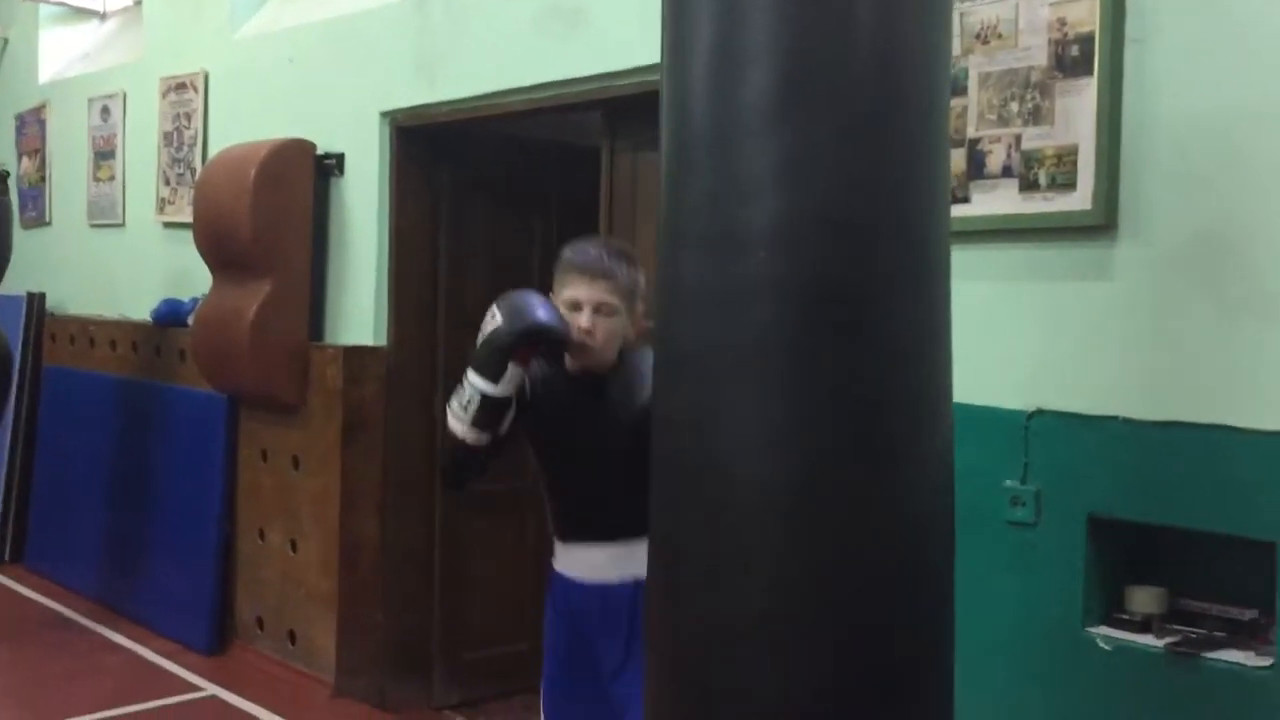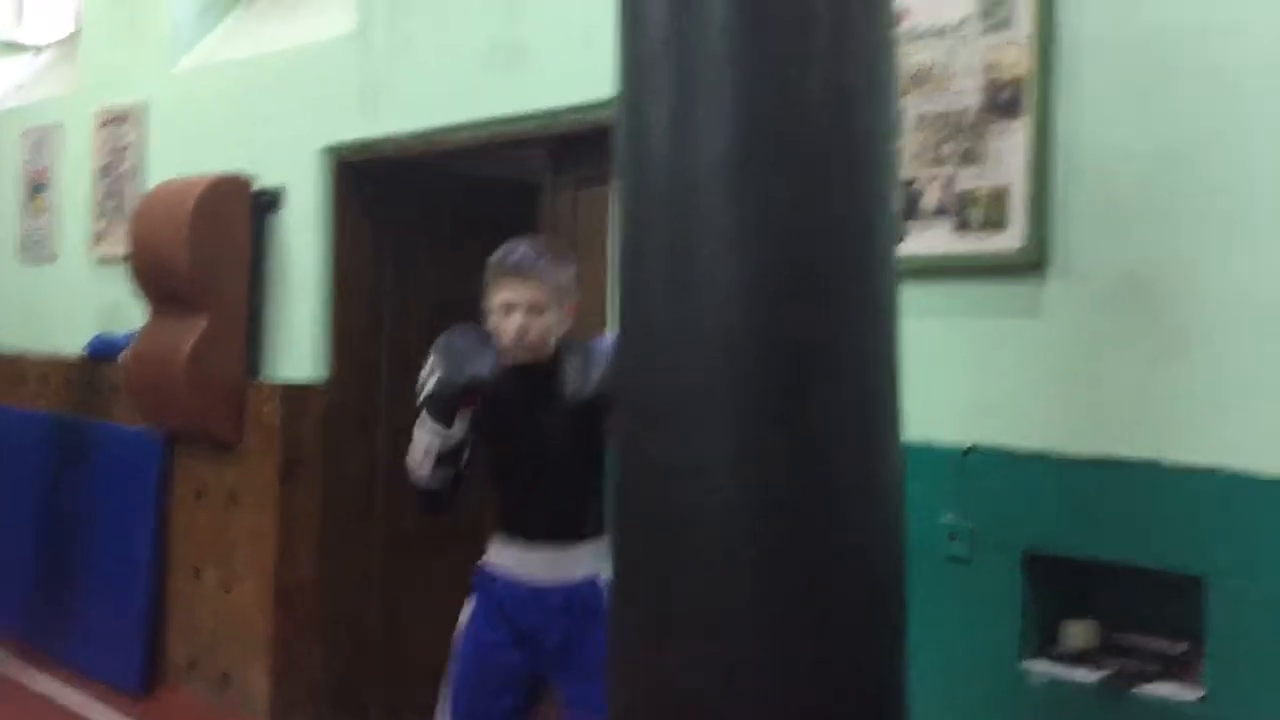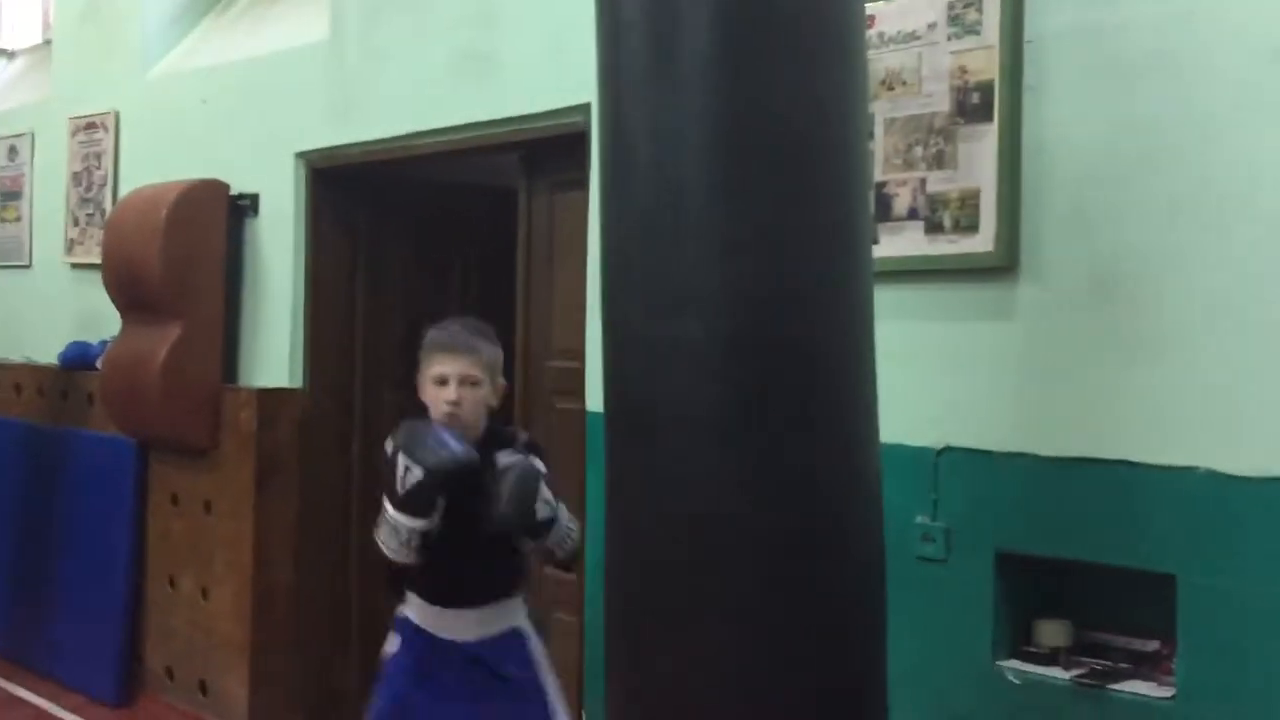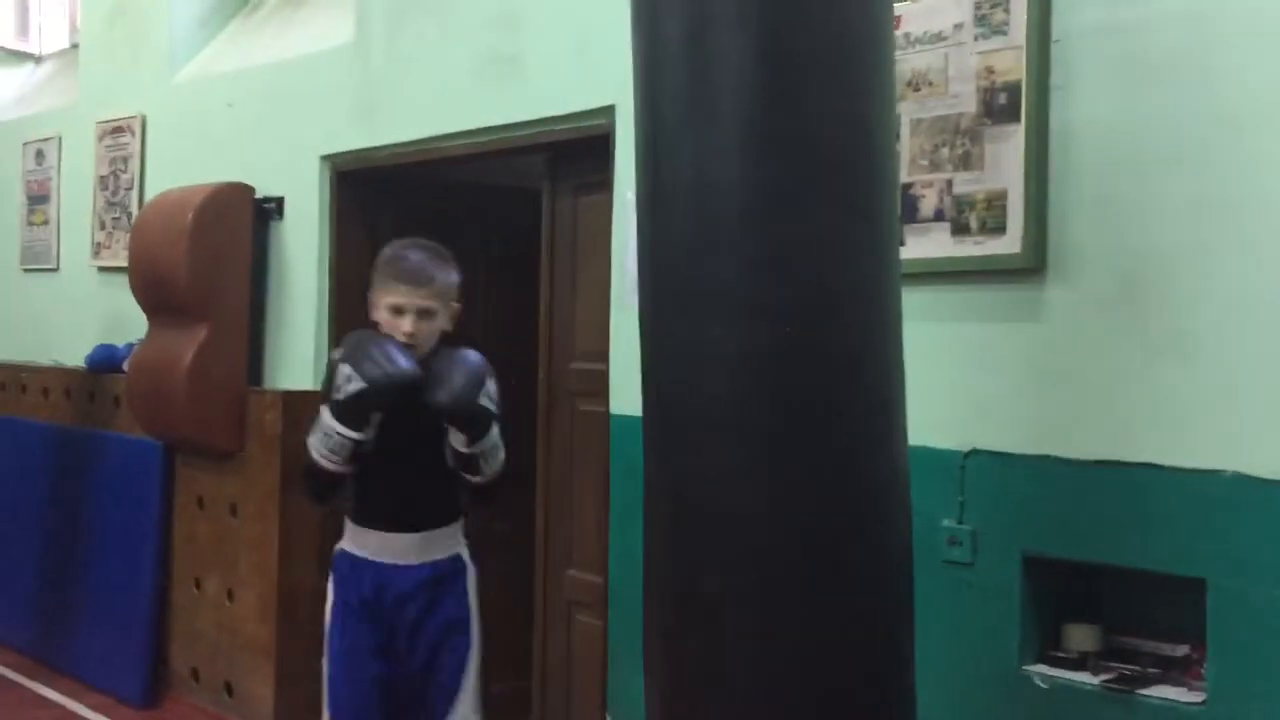
dt=0.2s
person 1, frame 1
left shoulder: (650, 384)
right shoulder: (536, 386)
right elbow: (458, 468)
right wrist: (493, 366)
left hip: (649, 586)
right hip: (573, 587)
person 1, frame 2
left shoulder: (593, 374)
right shoulder: (482, 386)
right elbow: (433, 494)
left wrist: (612, 395)
right wrist: (442, 411)
left hip: (583, 587)
right hip: (506, 585)
person 1, frame 3
left shoulder: (518, 456)
right shoulder: (412, 454)
left elbow: (566, 552)
right elbow: (395, 567)
left wrist: (540, 518)
right wrist: (409, 499)
left hip: (501, 639)
right hip: (424, 638)
person 1, frame 4
left shoulder: (460, 376)
right shoulder: (351, 368)
left elbow: (488, 477)
right elbow: (318, 485)
left wrist: (475, 422)
right wrist: (347, 409)
left hip: (440, 574)
right hip: (362, 570)
